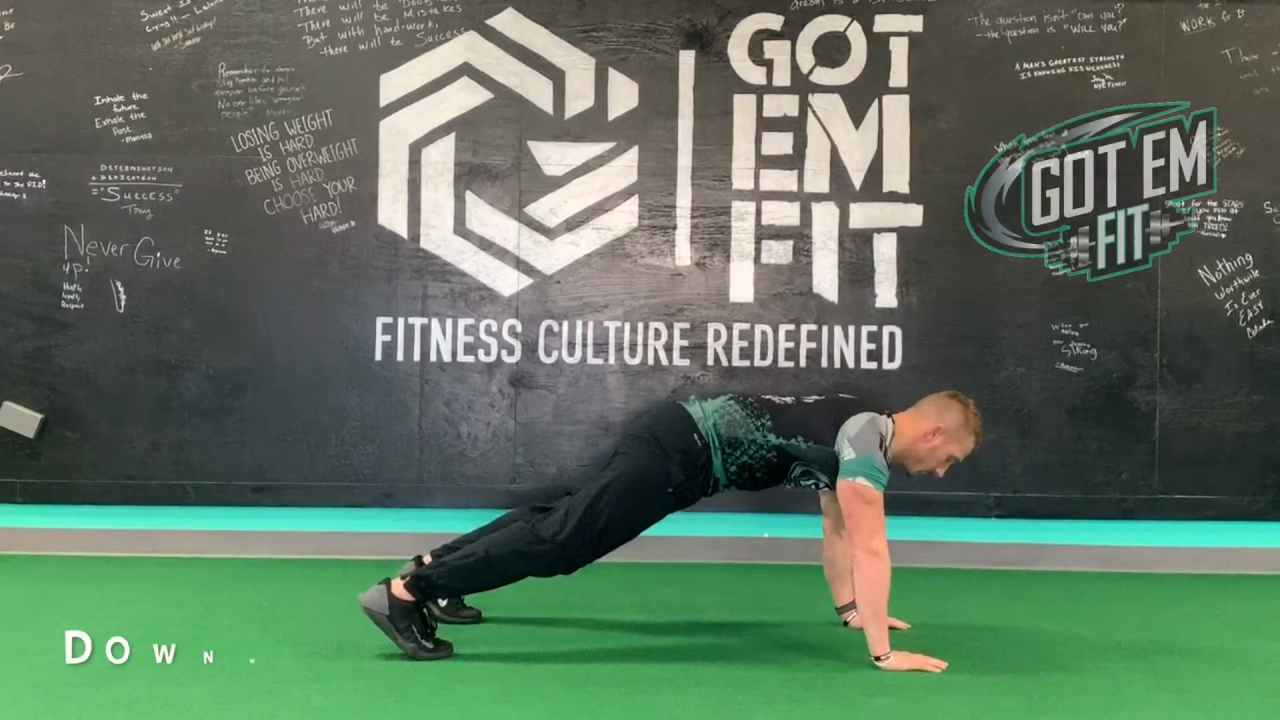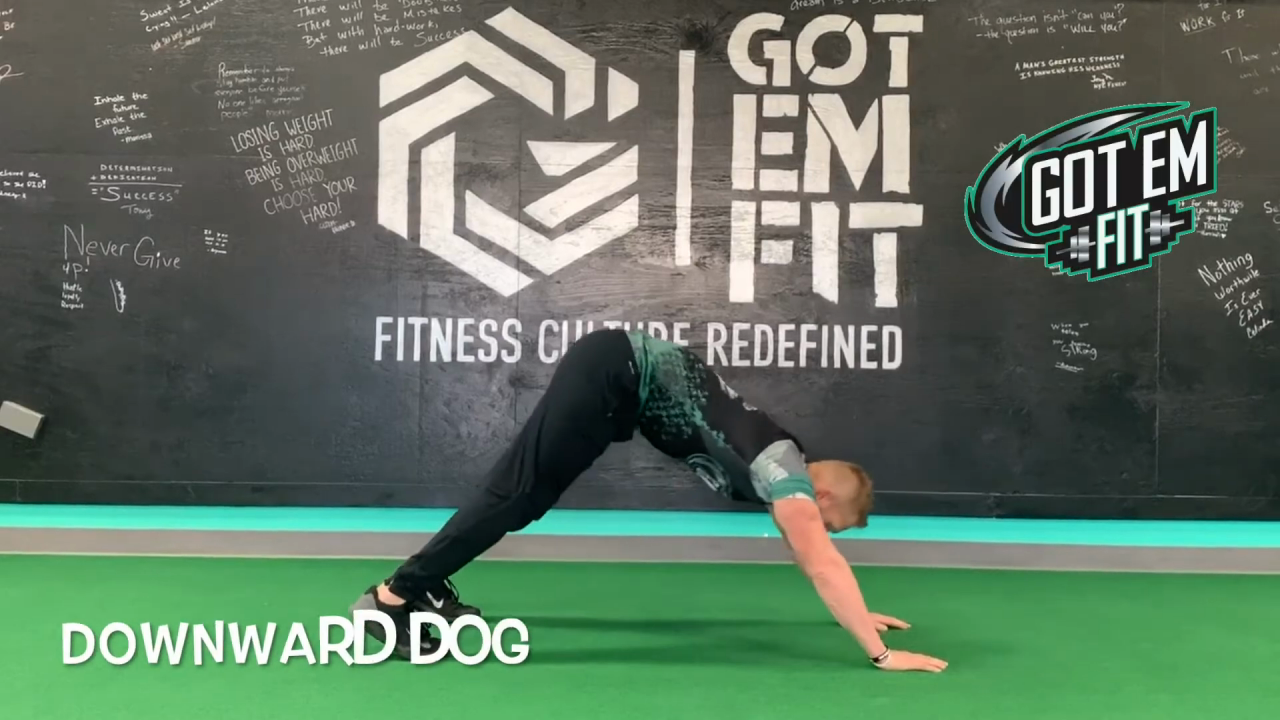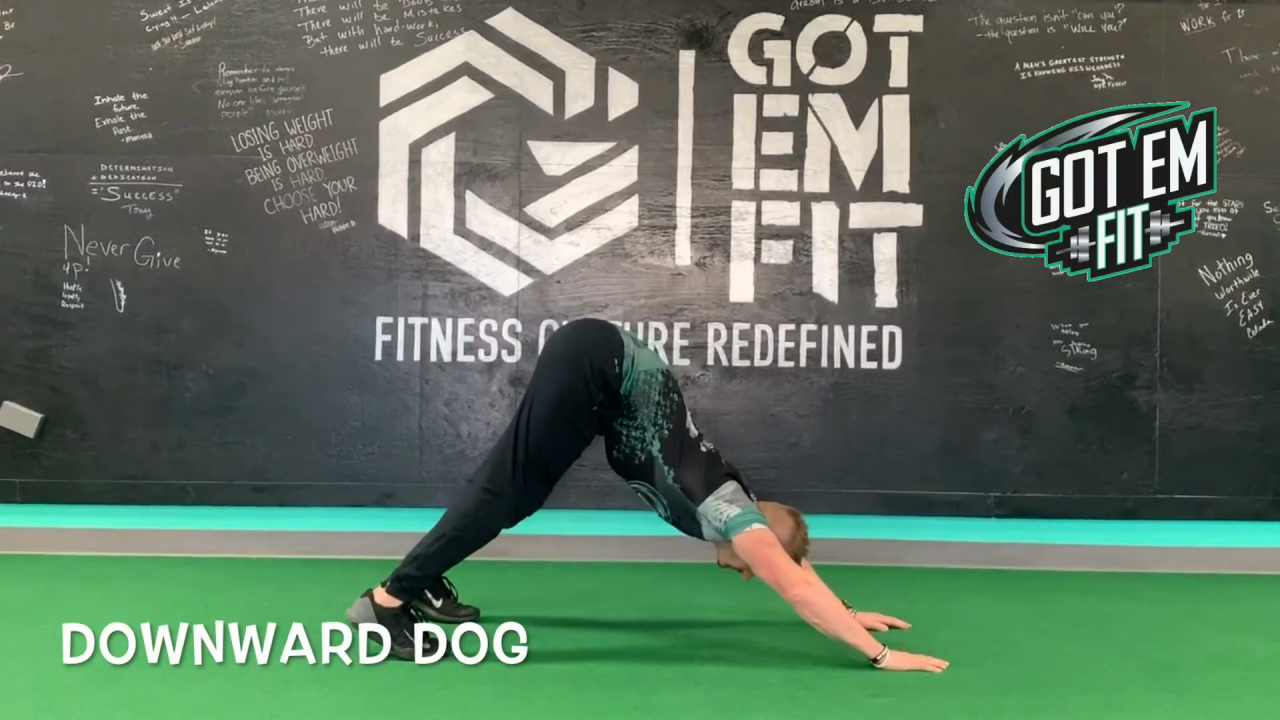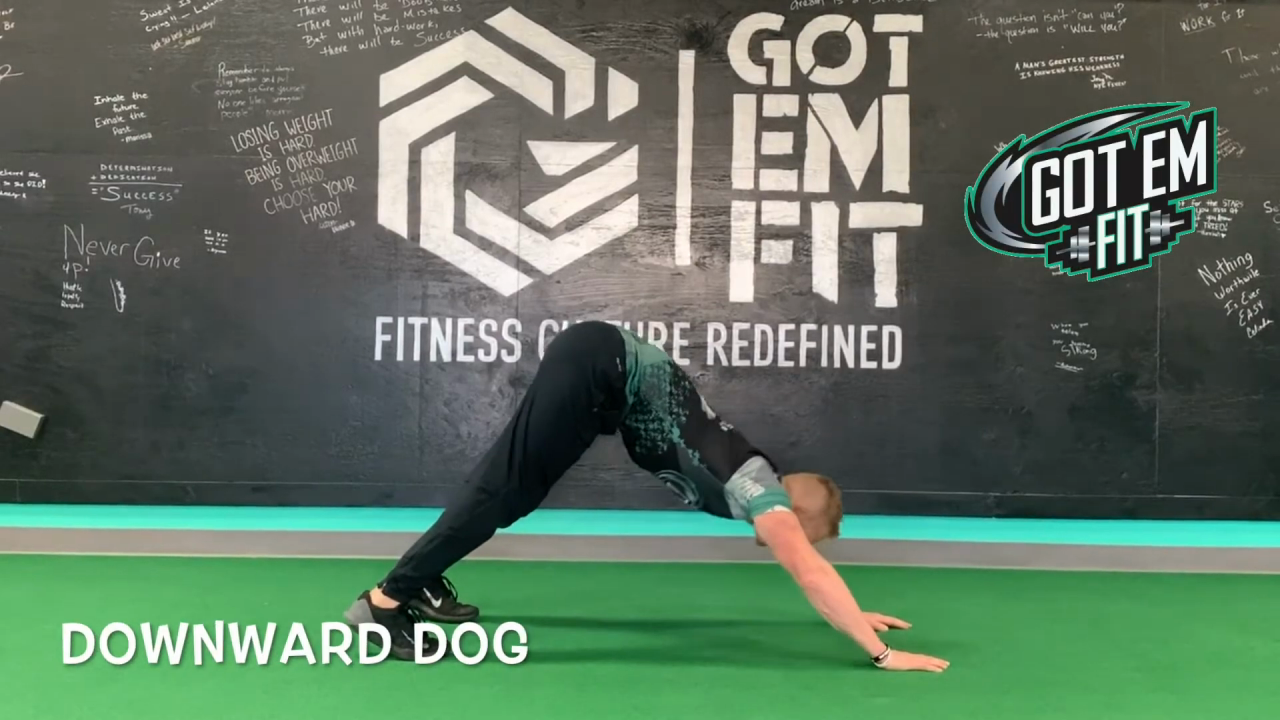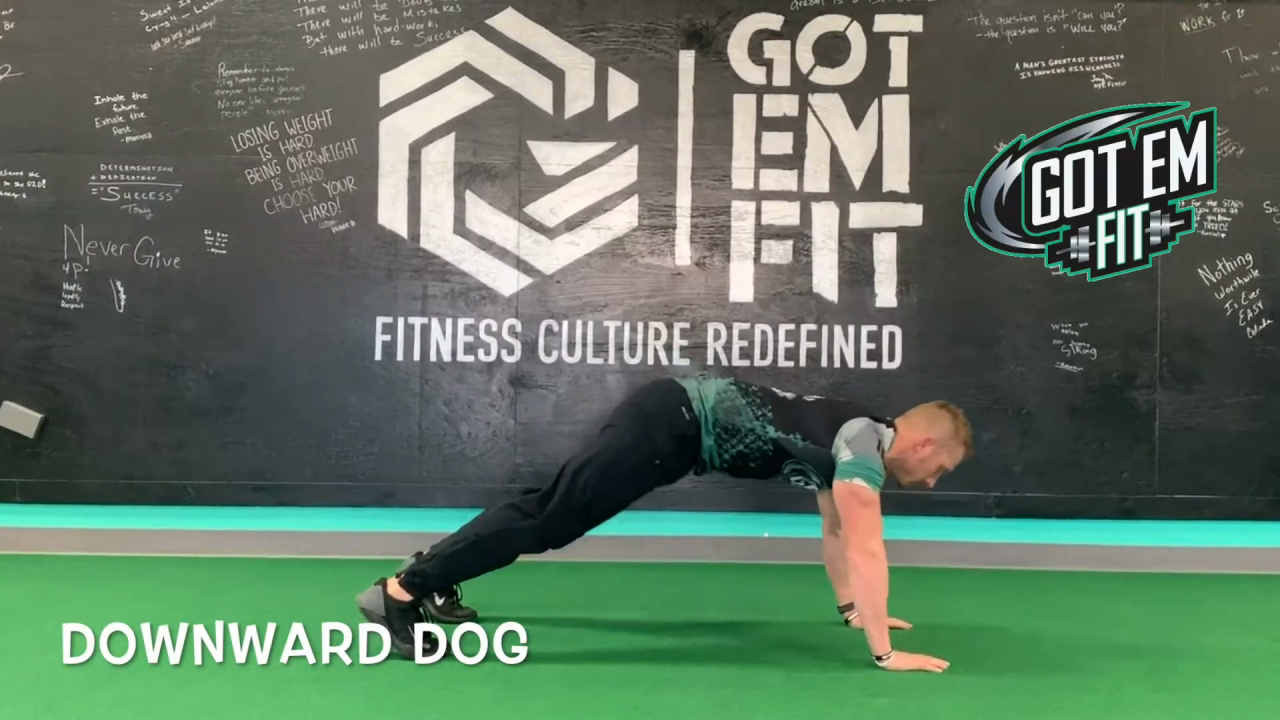
dt=0.7s
person 1, frame 1
left shoulder: (857, 433)
right shoulder: (868, 438)
left elbow: (838, 531)
right elbow: (869, 549)
left wrist: (849, 607)
right wrist: (883, 651)
left hip: (681, 438)
right hip: (679, 451)
left knee: (562, 517)
right knee: (561, 539)
left ankle: (434, 567)
right ankle: (405, 591)
person 1, frame 2
left shoulder: (781, 463)
right shoulder: (779, 471)
left elbow: (821, 561)
right elbow: (824, 564)
left wrist: (855, 611)
right wrist: (881, 653)
left hip: (619, 369)
right hip: (613, 372)
left knee: (525, 486)
right knee: (520, 491)
left ankle: (426, 585)
right ankle: (389, 598)
person 1, frame 3
left shoulder: (729, 500)
right shoulder: (724, 509)
left elbow: (793, 568)
right elbow: (795, 586)
left wrist: (849, 612)
right wrist: (879, 653)
left hip: (600, 359)
right hip: (593, 362)
left knee: (513, 486)
right knee: (508, 489)
left ankle: (424, 585)
right ankle: (387, 599)
person 1, frame 4
left shoulder: (761, 477)
right shoulder: (753, 484)
left elbow: (807, 566)
right elbow: (809, 571)
left wrist: (853, 612)
right wrist: (881, 653)
left hip: (601, 362)
right hip: (596, 364)
left knee: (511, 481)
right knee: (507, 489)
left ankle: (423, 584)
right ankle: (383, 601)
person 1, frame 5
left shoulder: (852, 438)
right shoulder: (865, 442)
left elbow: (836, 530)
right elbow: (866, 551)
left wrist: (851, 607)
right wrist: (885, 652)
left hip: (675, 415)
right hip: (672, 424)
left knee: (556, 506)
right knee: (550, 517)
left ankle: (431, 573)
right ankle: (399, 593)
